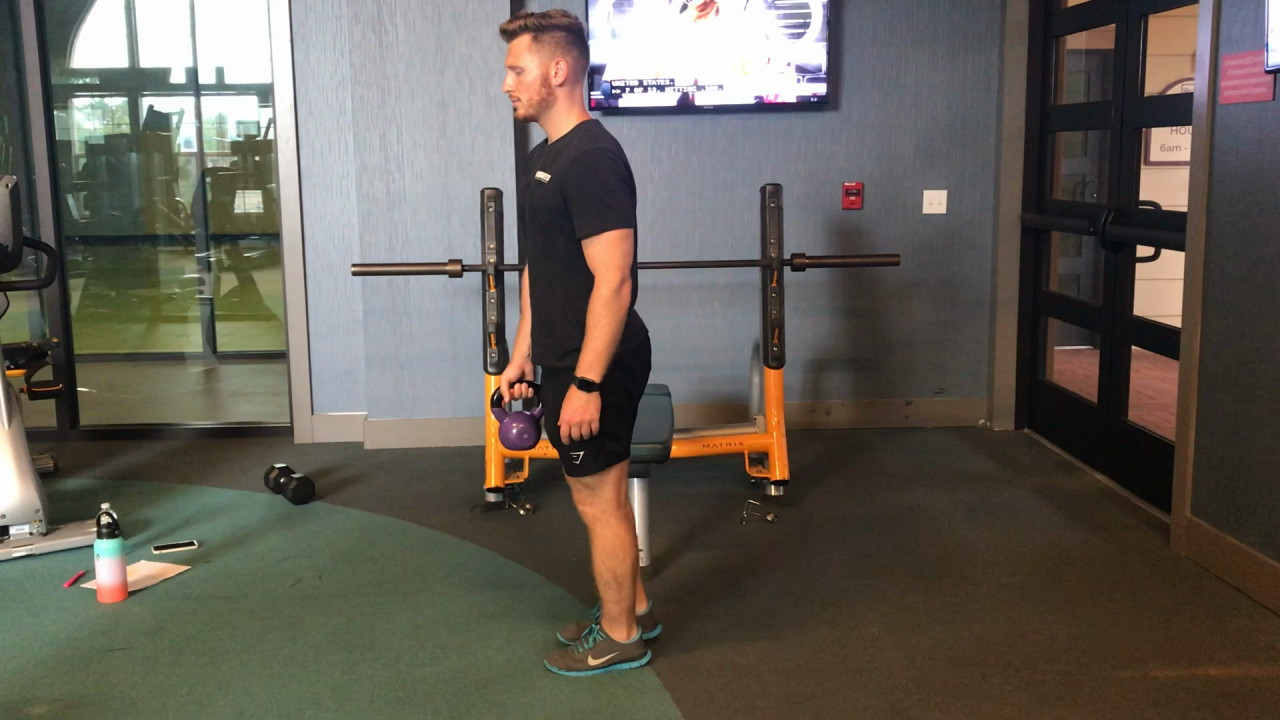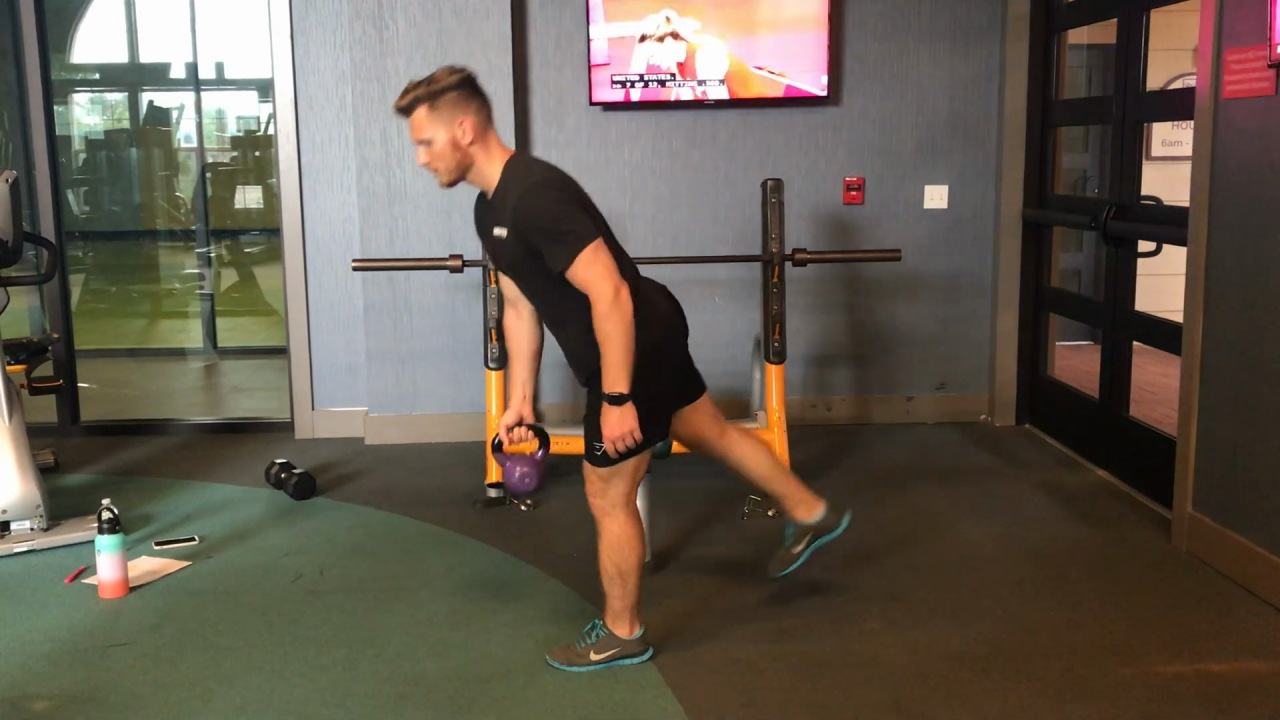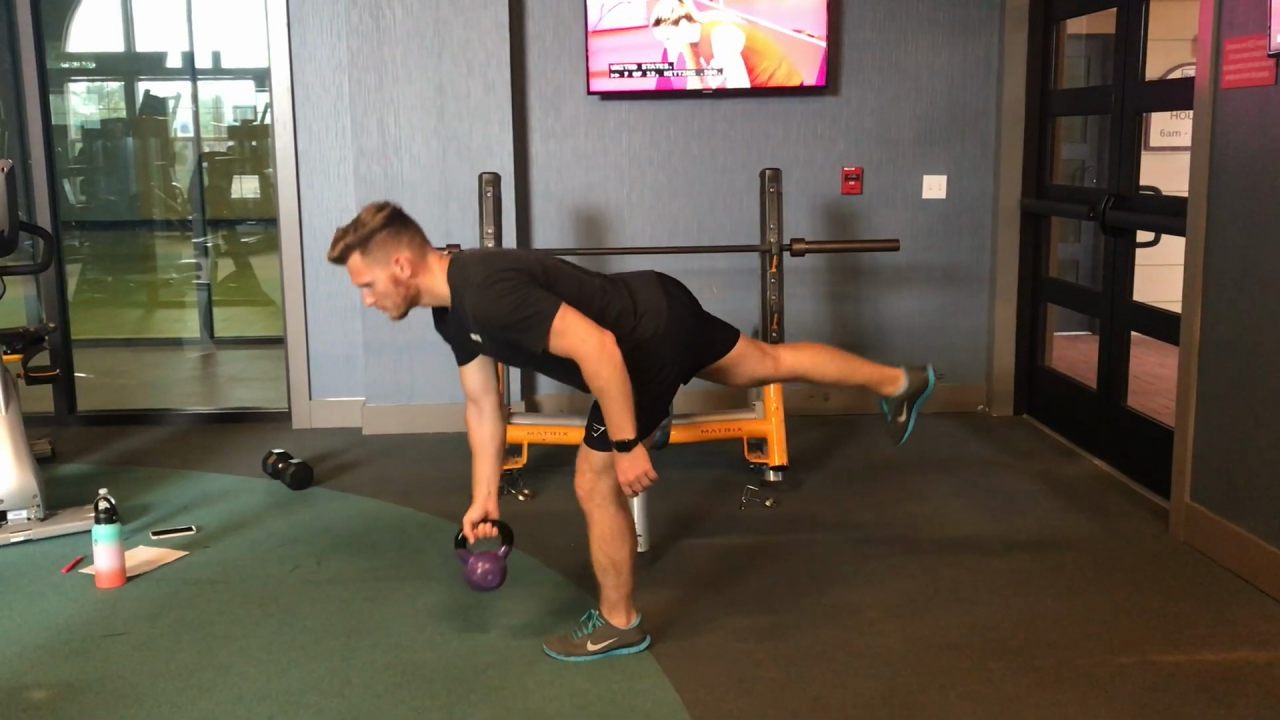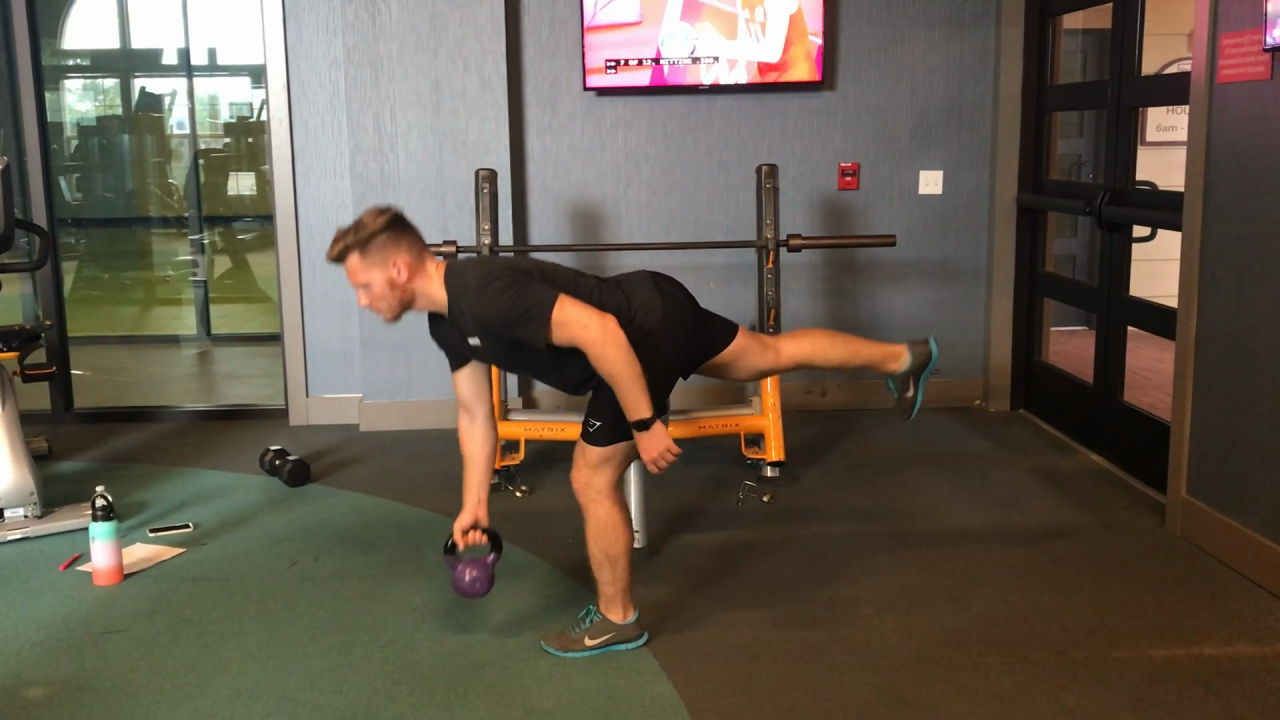
dt=0.7s
person 1, frame 1
left shoulder: (593, 160)
right shoulder: (545, 157)
left elbow: (614, 284)
left wrist: (586, 383)
right wrist: (523, 352)
left hip: (594, 364)
right hip: (567, 358)
left knee: (598, 500)
right knee: (604, 491)
left ankle: (620, 639)
right ankle: (630, 607)
person 1, frame 2
left shoulder: (535, 196)
right shoulder: (491, 206)
left elbow: (609, 295)
right elbow: (520, 307)
left wrist: (615, 399)
right wrist: (519, 401)
left hip: (635, 347)
right hip: (643, 338)
left knee: (608, 493)
right knee: (710, 433)
left ankle: (621, 635)
right ankle: (811, 513)
person 1, frame 3
left shoulder: (488, 295)
right shoulder: (453, 311)
left elbow: (597, 349)
right elbow: (482, 405)
left wrist: (626, 445)
right wrist: (484, 498)
left hip: (651, 334)
right hip: (659, 310)
left knee: (595, 483)
right knee: (768, 363)
left ankle: (618, 624)
right ankle: (896, 383)
person 1, frame 4
left shoulder: (486, 296)
right shoulder: (450, 319)
left elbow: (601, 333)
right elbow: (474, 414)
left wrist: (644, 424)
right wrist: (473, 505)
left hip: (648, 328)
right hip: (655, 307)
left knee: (592, 479)
right knee: (770, 355)
left ankle: (616, 619)
right ankle: (900, 359)
